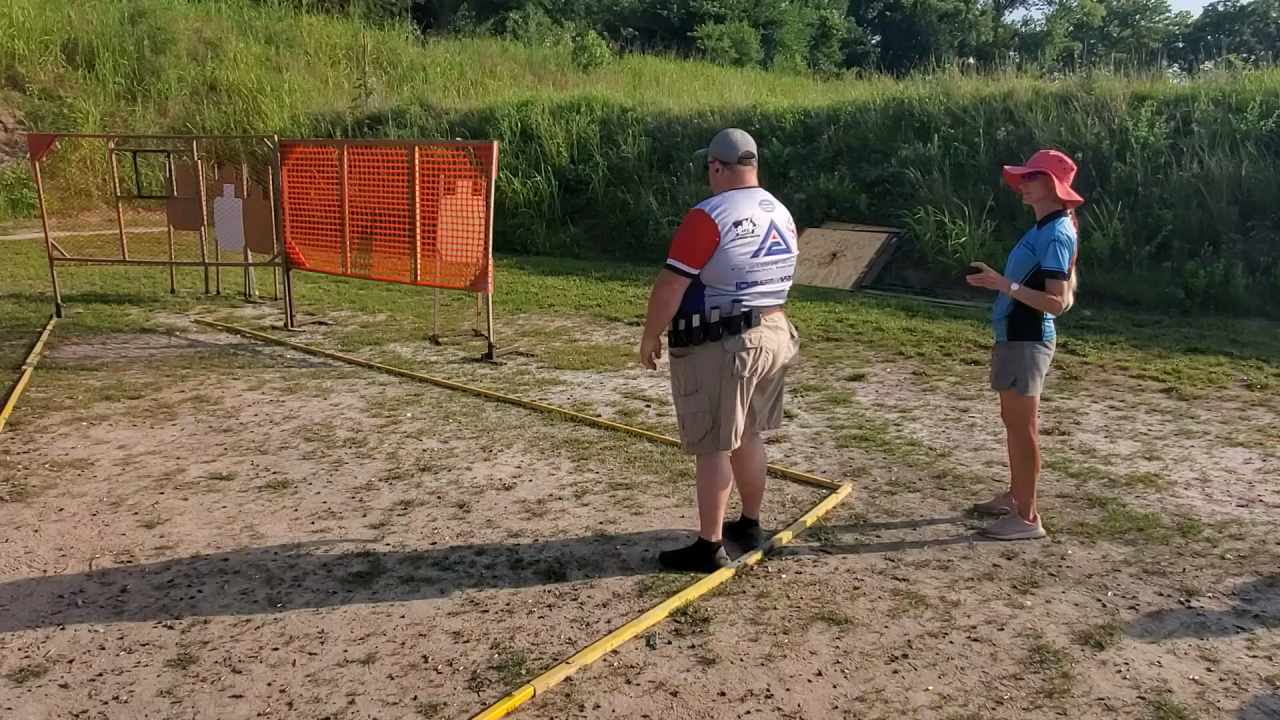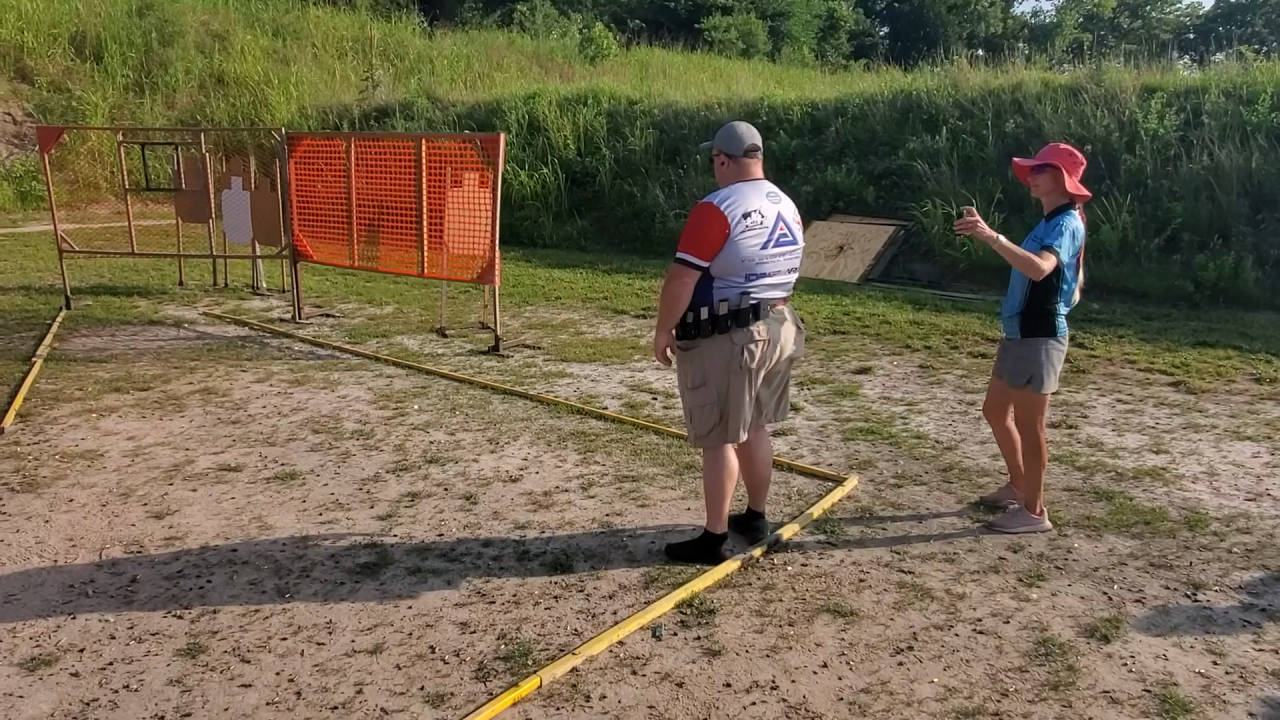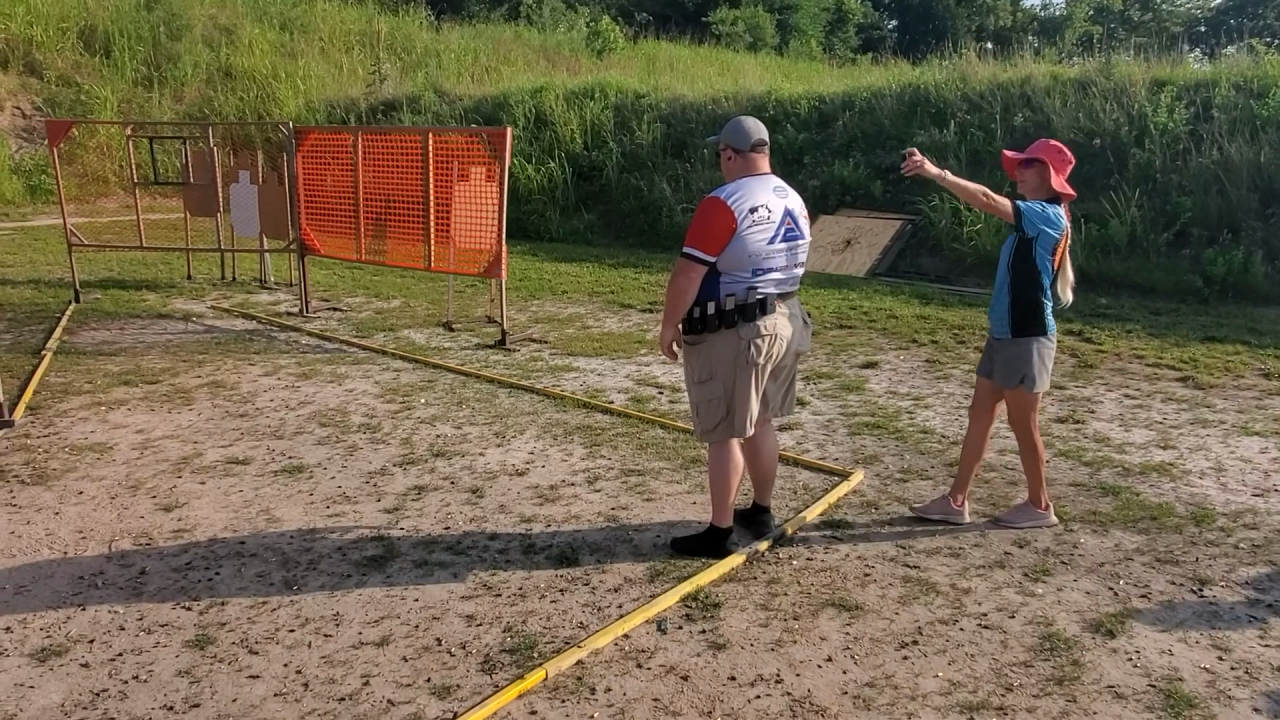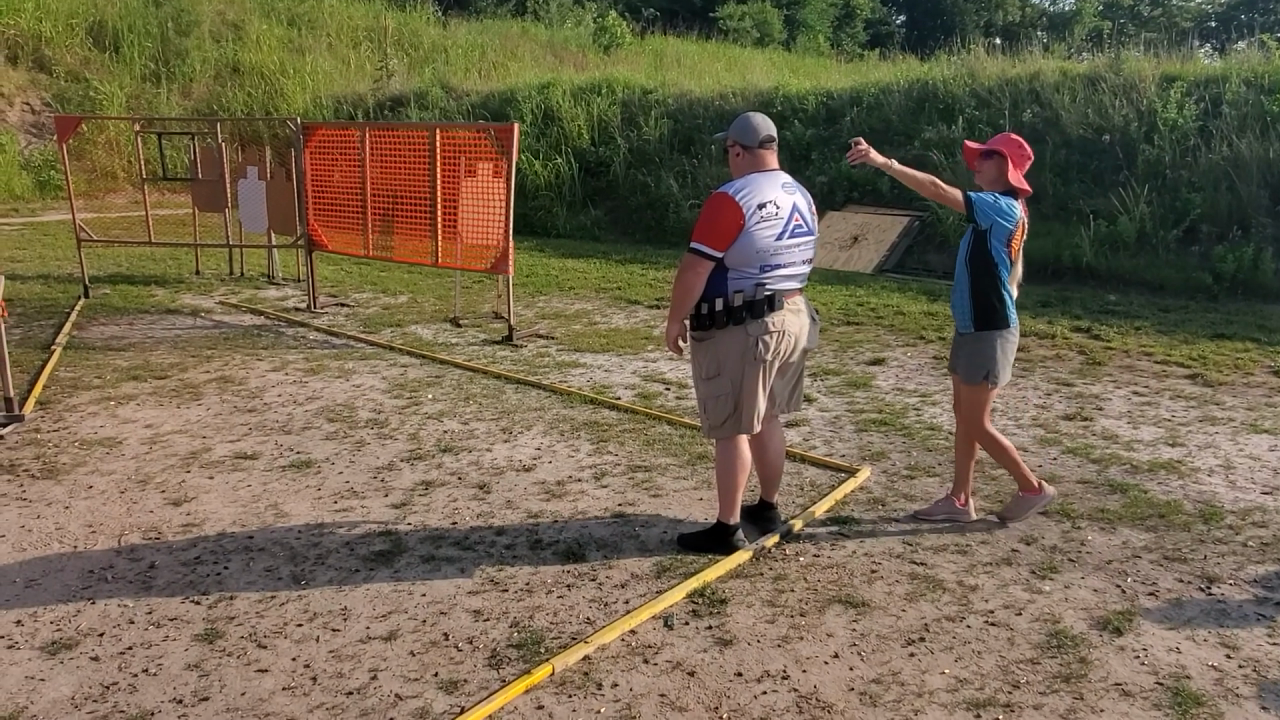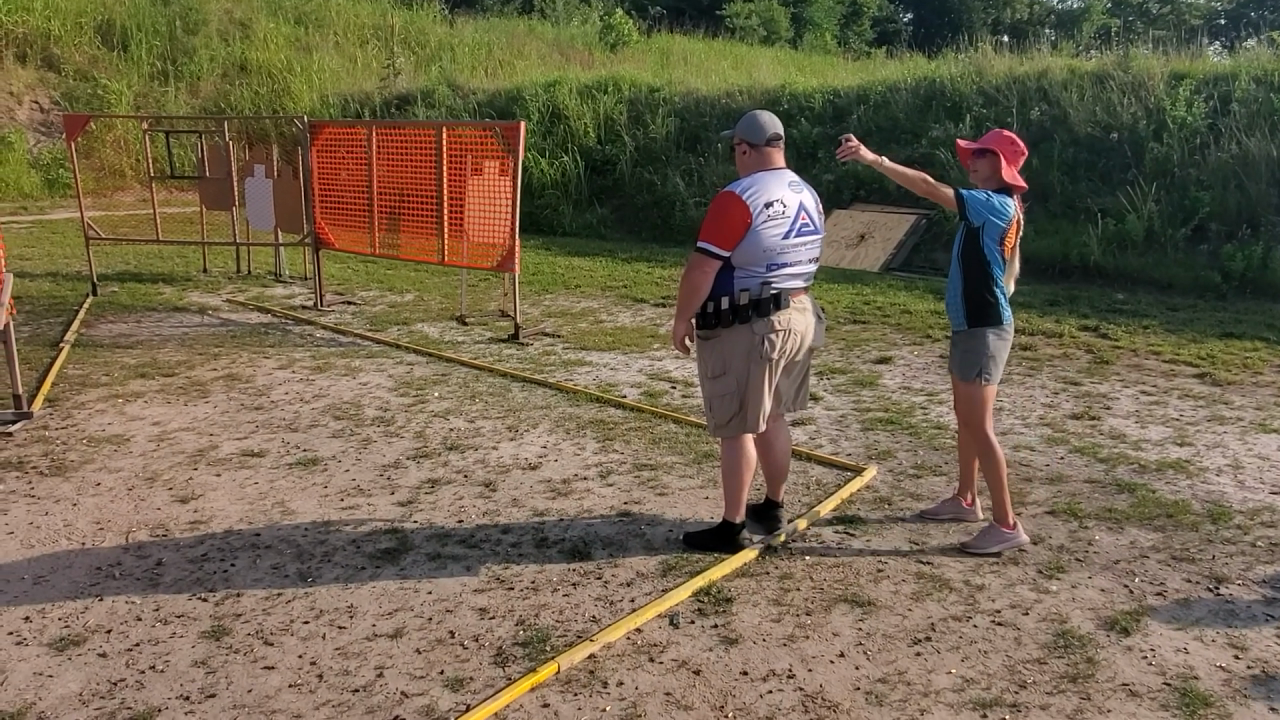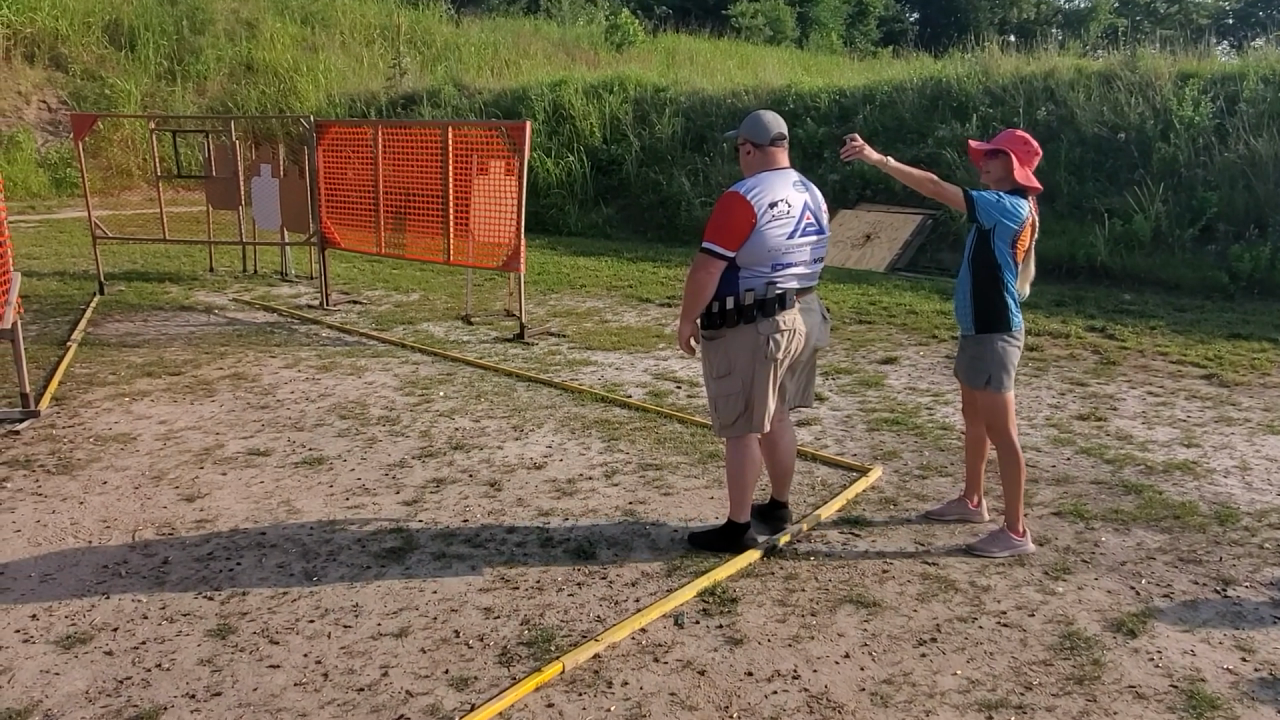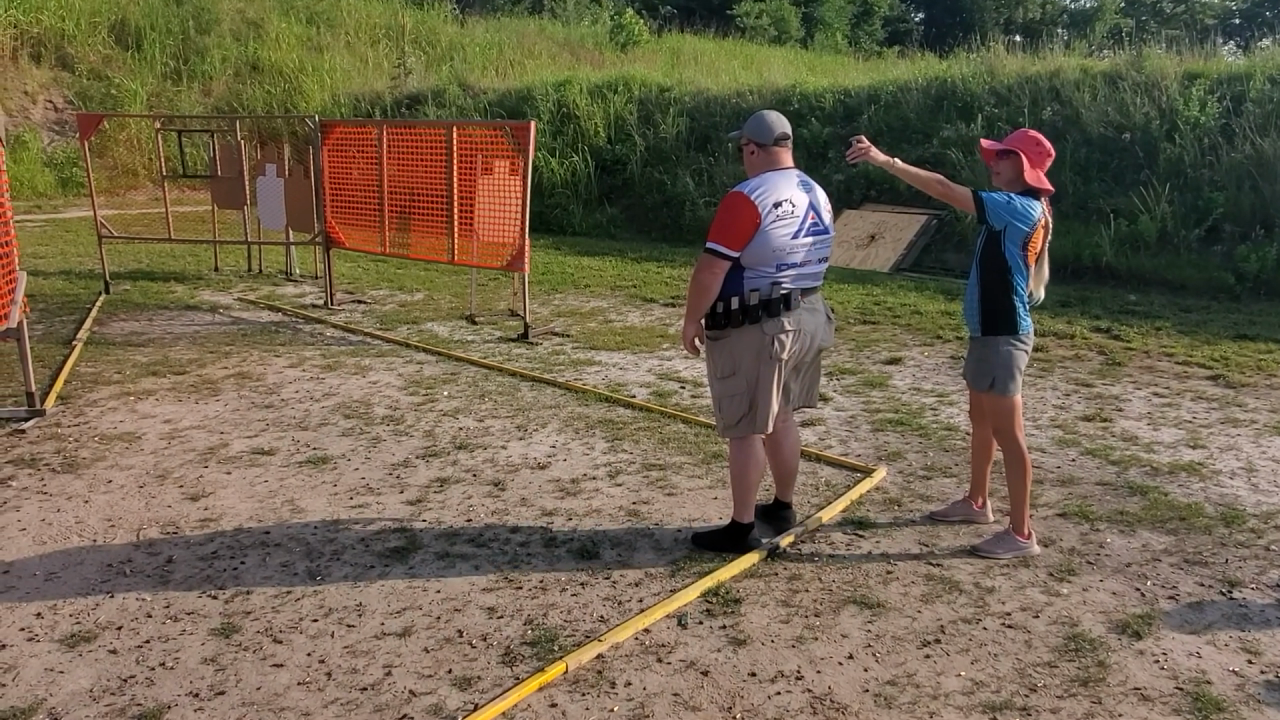
dt=0.5s
person 1, frame 1
left shoulder: (709, 216)
right shoulder: (783, 215)
left elbow: (670, 285)
left wrist: (650, 336)
left hip: (719, 344)
right hip: (774, 335)
left knee: (713, 447)
right knee: (748, 435)
left ankle: (709, 546)
right ankle: (750, 525)
person 1, frame 2
left shoulder: (716, 208)
right shoulder: (787, 207)
left elbow: (682, 279)
left wrist: (663, 331)
left hip: (726, 337)
right hip: (777, 330)
left knee: (719, 438)
right knee: (753, 427)
left ankle: (714, 539)
right ankle: (755, 518)
person 1, frame 3
left shoulder: (723, 203)
right shoulder: (794, 202)
left elbow: (688, 273)
left wrist: (669, 325)
left hip: (732, 332)
right hip: (784, 322)
left knee: (725, 433)
right knee: (759, 422)
left ankle: (720, 532)
right ankle: (761, 511)
person 1, frame 4
left shoulder: (731, 199)
right shoulder: (802, 197)
left elbow: (695, 268)
left wrist: (676, 320)
left hip: (740, 328)
right hip: (793, 317)
left knee: (732, 429)
right knee: (767, 418)
left ankle: (727, 529)
right ankle: (767, 508)
person 1, frame 5
left shoulder: (738, 197)
right shoulder: (808, 195)
left elbow: (702, 267)
left wrist: (682, 319)
left hip: (746, 326)
right hip: (800, 316)
left knee: (737, 428)
right knee: (772, 418)
left ankle: (733, 527)
right ankle: (773, 508)
person 1, frame 6
left shoulder: (743, 198)
right shoulder: (813, 195)
left elbow: (707, 268)
left wrist: (688, 319)
left hip: (750, 327)
right hip: (802, 316)
left knee: (742, 428)
right knee: (776, 417)
left ankle: (738, 527)
right ankle: (778, 507)
person 1, frame 7
left shoulder: (747, 198)
right shoulder: (817, 195)
left elbow: (711, 268)
left wrist: (692, 320)
left hip: (755, 327)
right hip: (808, 317)
left knee: (746, 429)
right knee: (781, 418)
left ankle: (742, 528)
right ankle: (782, 507)
person 2, frame 1
left shoulder: (1057, 233)
right shoulder: (1041, 228)
left elbow: (1056, 301)
left wrist: (1003, 285)
right wrist: (996, 279)
left hip: (1028, 342)
right hip: (1014, 338)
left knee: (1023, 429)
right knee: (1013, 423)
left ankle: (1027, 517)
right ankle: (1014, 496)
person 2, frame 2
left shoulder: (1066, 225)
right shoulder: (1049, 221)
left elbow: (1039, 268)
left wrist: (990, 235)
left hip: (1040, 338)
right hip: (1020, 334)
left knee: (1029, 425)
right knee: (995, 412)
left ankle: (1033, 511)
right ankle: (1017, 486)
person 2, frame 3
left shoulder: (1049, 216)
right shoulder: (1032, 220)
left elbow: (988, 201)
left wrist: (936, 172)
left hip: (1027, 339)
right hip: (1003, 335)
left knee: (1022, 424)
right knee: (979, 415)
left ankle: (1039, 506)
right ankle: (955, 500)
person 2, frame 4
left shoulder: (1004, 208)
right shoulder: (994, 210)
left elbow: (938, 191)
left wrist: (883, 163)
left hip: (990, 332)
right hip: (971, 328)
left knee: (977, 423)
right knee: (964, 416)
left ankle: (1032, 487)
right ankle: (960, 499)
person 2, frame 5
left shoulder: (997, 205)
right shoulder: (990, 206)
left elbow: (929, 188)
left wrist: (873, 158)
left hip: (985, 329)
right hip: (970, 325)
left knee: (979, 426)
right knee: (965, 417)
left ankle: (1007, 524)
right ankle: (965, 499)
person 2, frame 6
left shoulder: (1010, 207)
right shoulder: (1001, 207)
left elbow: (937, 189)
left wrist: (878, 159)
left hip: (995, 333)
right hip: (978, 329)
left knee: (1001, 432)
right knee: (973, 418)
left ankle: (1016, 531)
right ankle: (972, 500)
person 2, frame 7
left shoulder: (1020, 208)
right shoulder: (1016, 208)
left elbow: (945, 190)
left wrist: (885, 161)
left hip: (1003, 336)
right hip: (989, 330)
left knee: (1007, 433)
right knee: (980, 419)
left ankle: (1021, 533)
right ankle: (976, 501)
